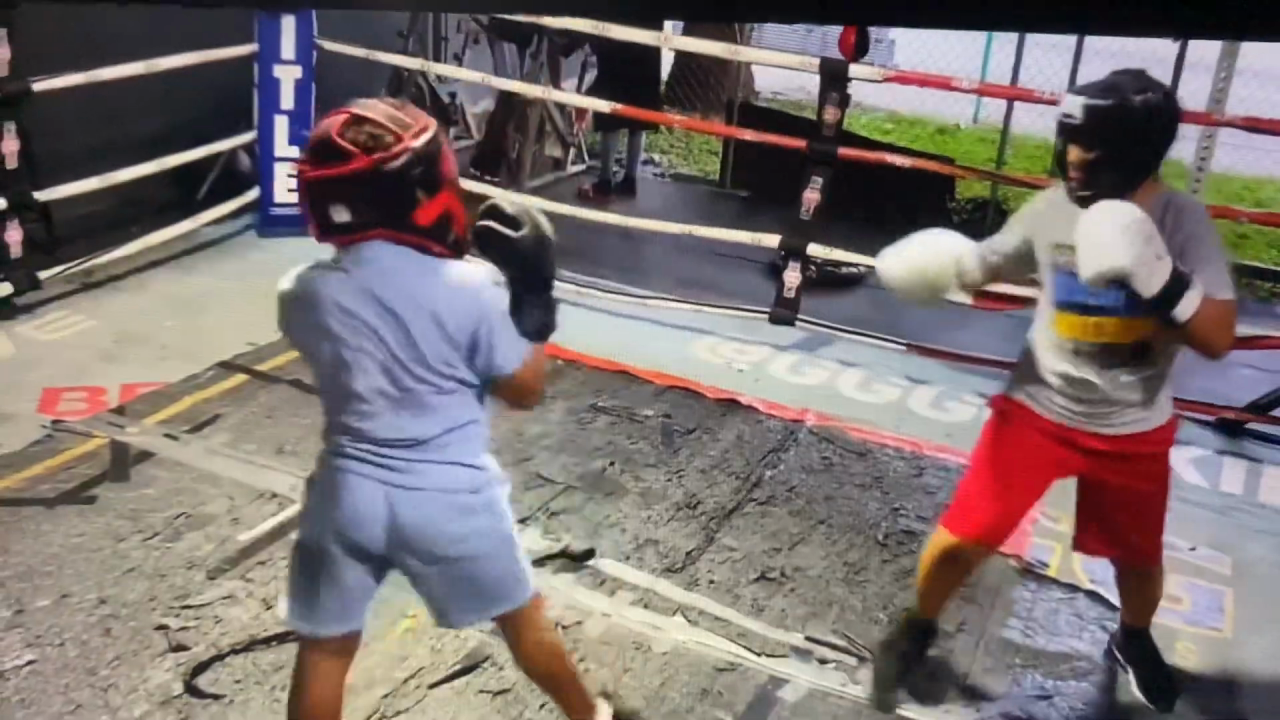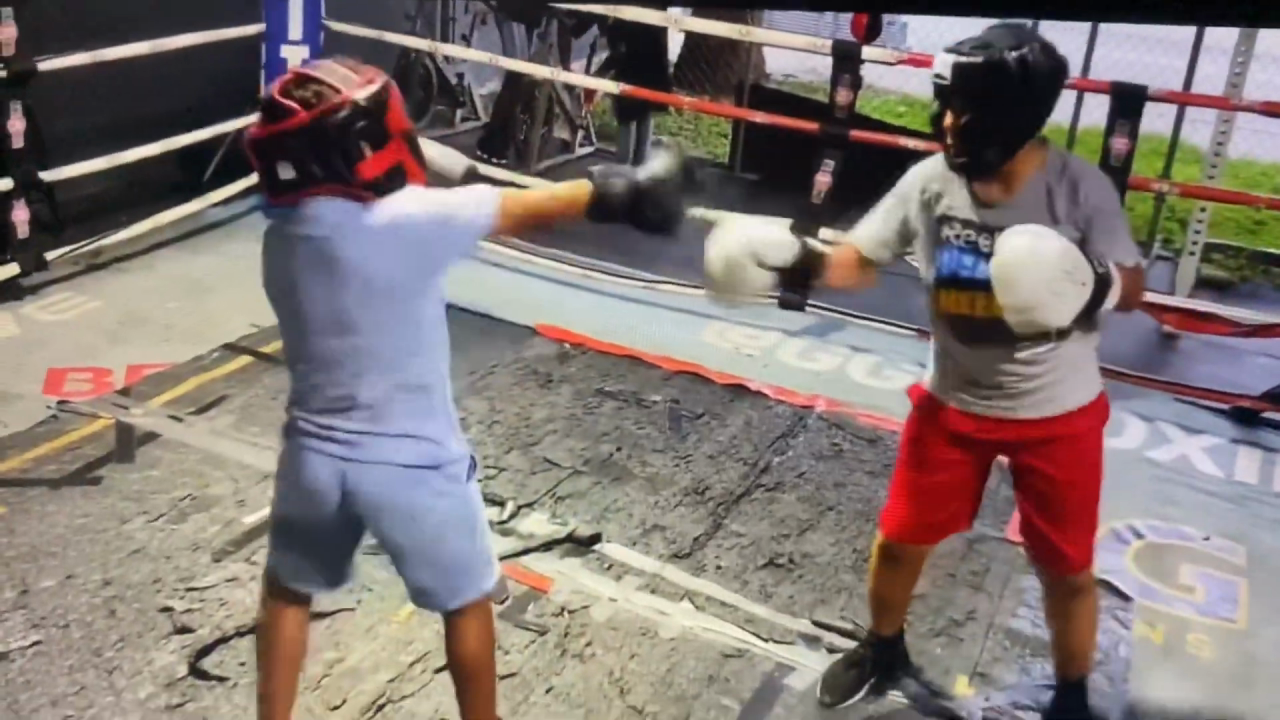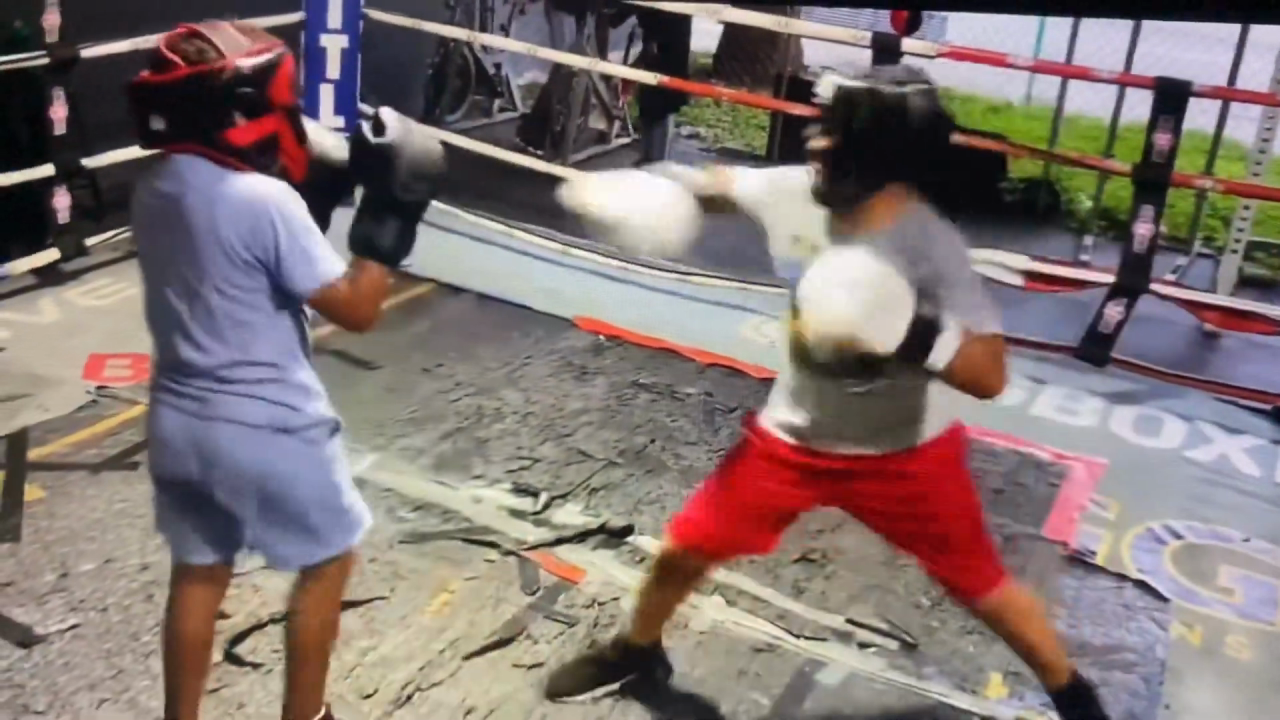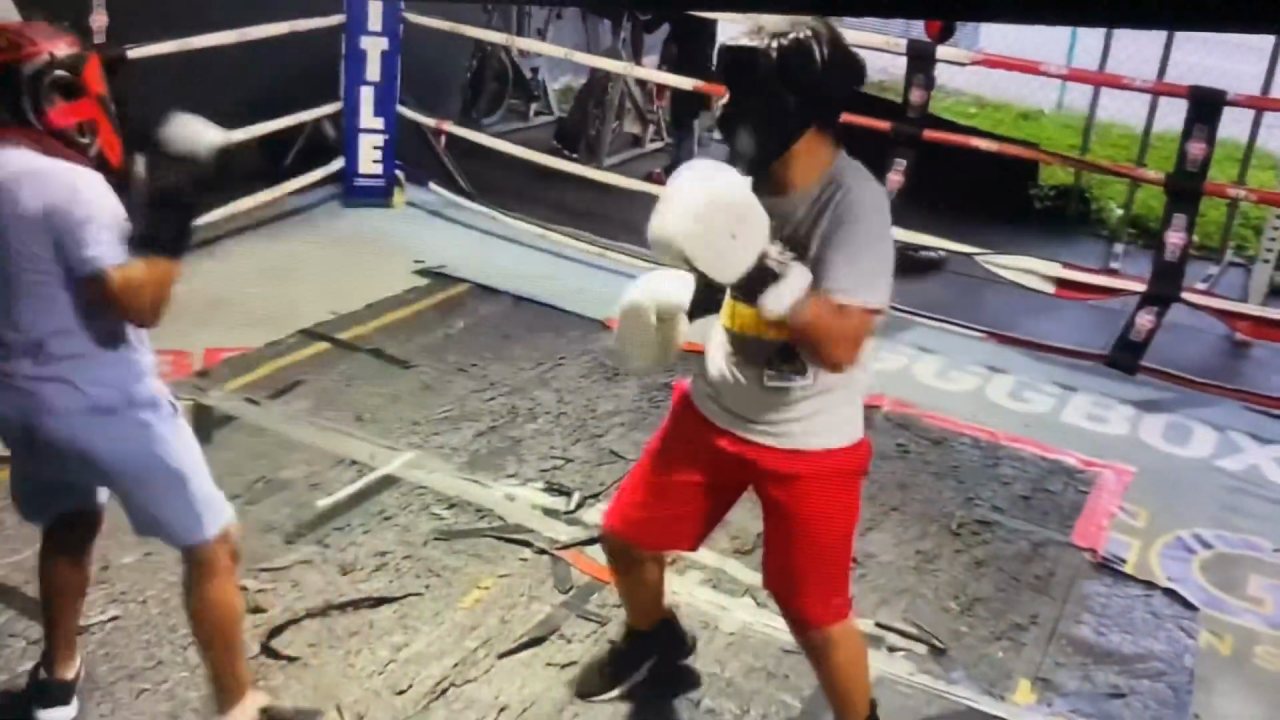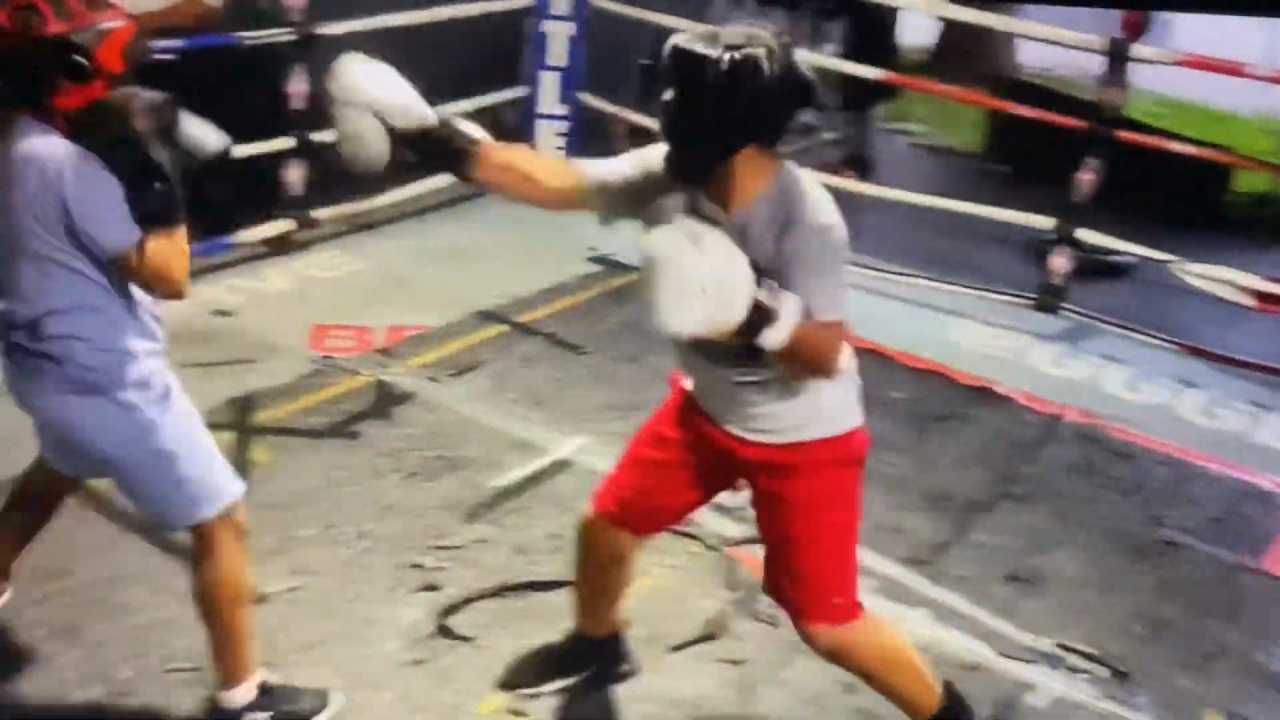
dt=0.5s
person 1, frame 1
left shoulder: (1183, 222)
right shoulder: (1050, 210)
left elbow: (1220, 339)
right elbow: (987, 265)
left wrist: (1162, 281)
right wrist: (949, 263)
left hip: (1133, 429)
right hip: (1038, 410)
left knee: (1136, 558)
right knee: (962, 540)
left ankle: (1132, 640)
right ankle: (916, 630)
person 1, frame 2
left shoulder: (1080, 189)
right shoulder: (929, 182)
left elbow: (1132, 283)
right elbow: (855, 262)
left wrist: (1092, 288)
right wrist: (790, 262)
left hip: (1060, 413)
right hip: (954, 403)
left knee: (1065, 566)
right knee: (900, 540)
right ankle: (883, 649)
person 1, frame 3
left shoulder: (930, 248)
right shoulder: (820, 196)
left elbow: (988, 375)
right elbow: (728, 187)
left wrist: (912, 331)
right wrist: (686, 189)
left hip: (902, 448)
right hip: (794, 436)
left knee: (978, 587)
right knee: (681, 553)
right ankle: (636, 650)
person 1, frame 4
left shoulder: (854, 203)
right shoulder: (743, 181)
left elbow: (838, 345)
left wrist: (753, 268)
right wrist: (689, 291)
left hip: (809, 447)
right hip: (714, 413)
left knee: (814, 613)
right knee: (626, 536)
right ankle: (652, 636)
person 1, frame 5
left shoulder: (807, 219)
right shoulder: (669, 173)
left elbow: (824, 356)
right elbow: (553, 182)
left wrist: (753, 311)
right wrist: (436, 136)
left hip: (807, 438)
right hip: (711, 412)
left knee: (826, 622)
right knee: (608, 526)
right ankle: (596, 644)
person 2, frame 1
left shoulder: (304, 294)
right shoulder: (470, 289)
right elbow: (527, 390)
right wrist: (534, 288)
left hip: (352, 496)
right hip: (452, 497)
left knee: (325, 647)
right knee: (518, 615)
person 2, frame 2
left shoulder: (282, 238)
right shoulder: (411, 221)
right elbow: (528, 209)
right wrist: (626, 190)
left hip: (314, 459)
right hip: (414, 467)
left knee: (286, 593)
right knee: (466, 604)
person 2, frame 3
left shoulder: (151, 191)
right shoulder: (267, 203)
right elbow: (356, 309)
left wrist: (314, 187)
right wrist: (393, 210)
left hip: (180, 421)
right hip: (270, 428)
left knee: (197, 574)
right knee: (325, 564)
person 2, frame 4
right shoulder: (73, 186)
right elbow: (138, 305)
left wrist: (127, 224)
right wrist: (170, 217)
right hip: (111, 404)
left knee: (69, 525)
right knee: (212, 550)
person 2, frame 5
right shoulder: (71, 166)
right elbow: (167, 276)
left wrist: (143, 177)
right wrist: (160, 184)
right hip: (112, 381)
left knee: (60, 470)
right knee: (219, 525)
